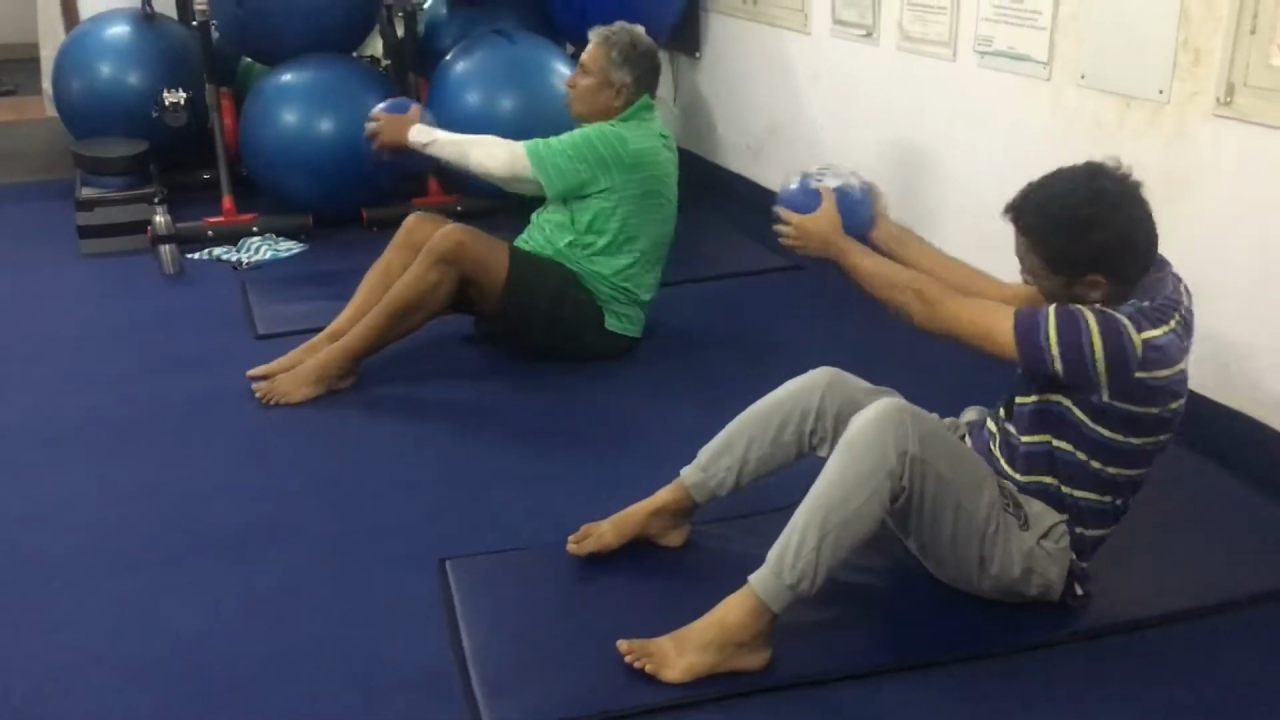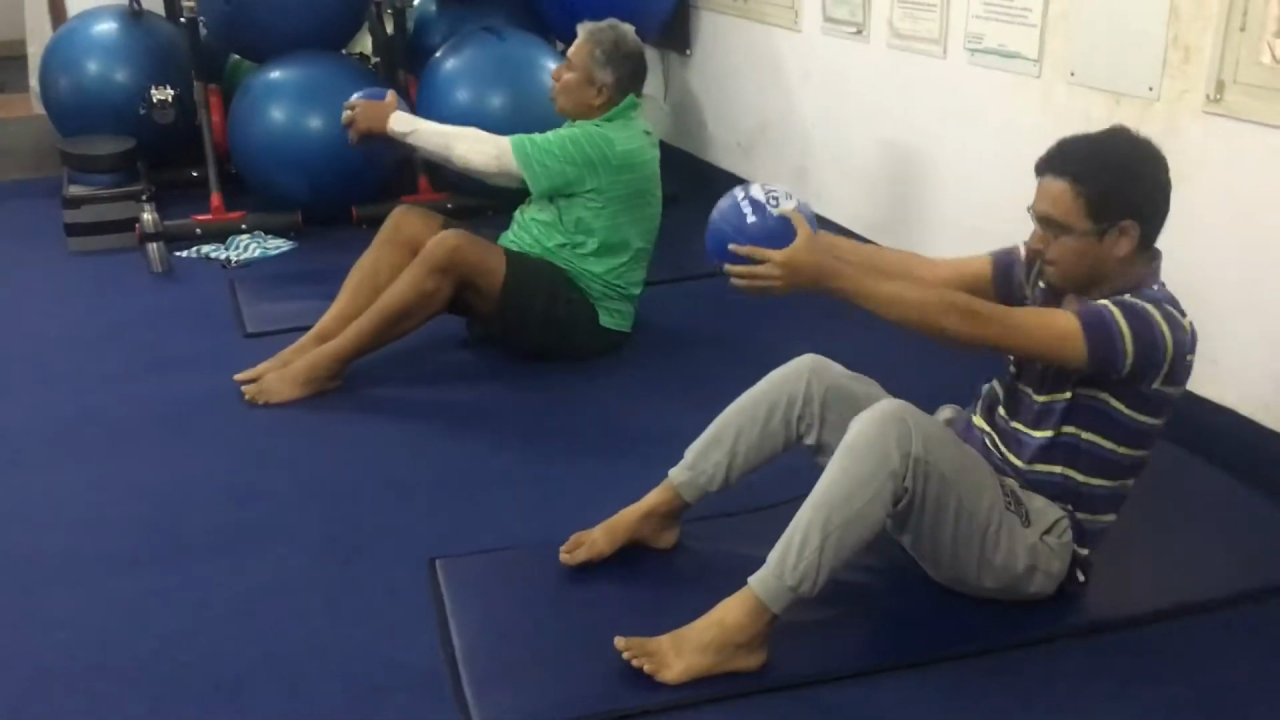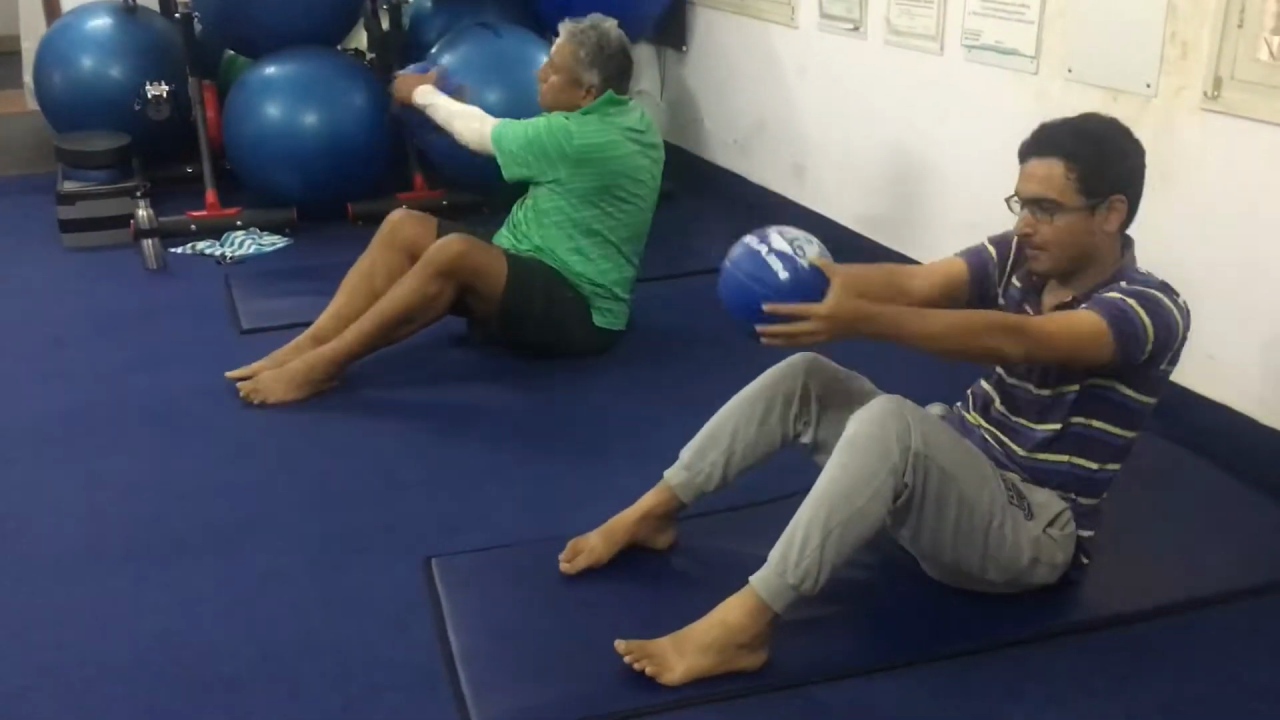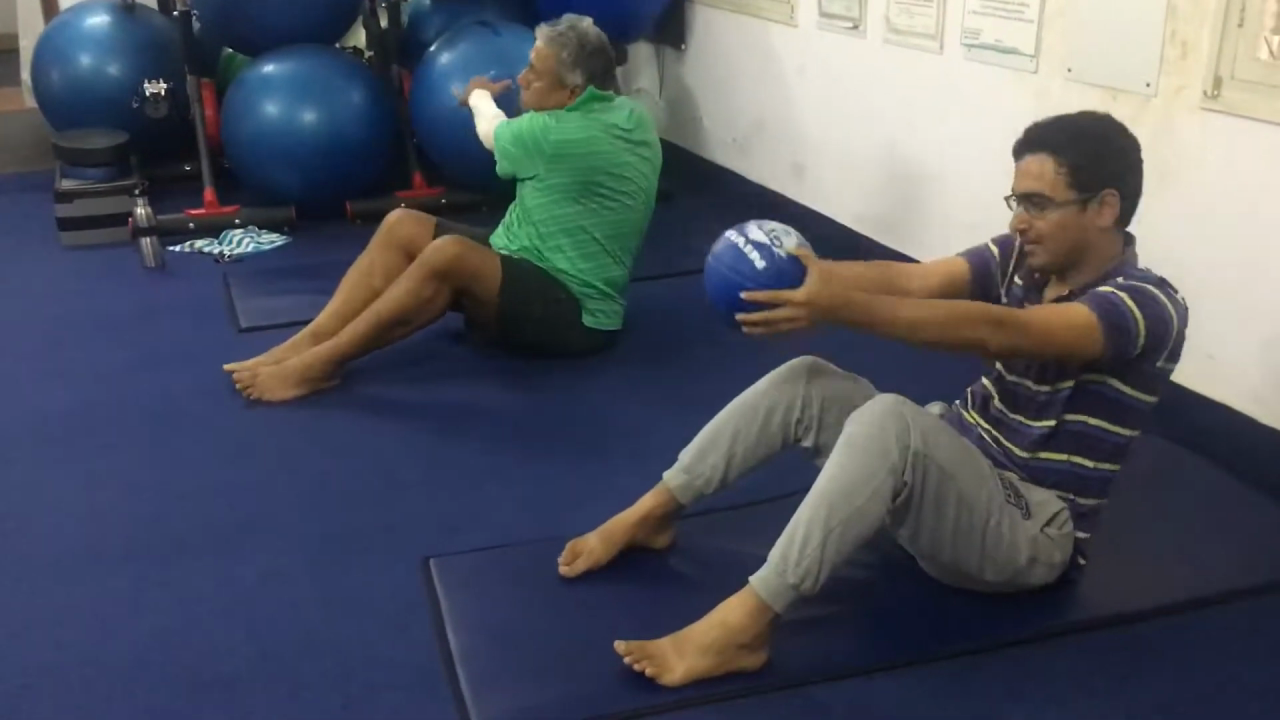
dt=0.2s
person 1, frame 1
left shoulder: (1115, 337)
right shoulder: (1138, 279)
left elbow: (933, 309)
right elbow: (993, 294)
left wrist: (836, 244)
right wrist: (884, 231)
left hip: (1029, 544)
left knee: (888, 420)
right knee: (825, 390)
left ankle: (744, 625)
right ankle: (665, 510)
person 1, frame 2
left shoulder: (1152, 326)
right shoulder: (1046, 265)
left elbow: (969, 321)
right elbow: (931, 274)
left wrist: (821, 274)
right wrist: (808, 247)
left hip: (1027, 539)
right hip: (959, 472)
left knee: (890, 426)
right knee: (809, 379)
left ankle: (742, 625)
right ankle: (654, 512)
person 1, frame 3
left shoulder: (1153, 313)
right shoulder: (1017, 257)
left elbow: (1009, 340)
right elbow: (914, 284)
left wrist: (858, 319)
left hip: (1027, 531)
right hip: (953, 468)
left knee: (888, 423)
right knee: (804, 375)
left ankle: (743, 625)
right ankle: (650, 514)
person 1, frame 4
left shoulder: (1150, 309)
right shoulder: (1025, 258)
left elbow: (991, 331)
right elbow: (913, 281)
left wrist: (841, 306)
right wrist: (814, 278)
left hip: (1025, 532)
right hip: (954, 467)
left knee: (888, 420)
right knee: (804, 379)
left ankle: (743, 626)
right ankle: (648, 515)
person 2, frame 1
left shoulder: (613, 145)
right shoulder: (625, 129)
left elbow: (506, 161)
right elbow: (530, 178)
left wrist: (415, 134)
right wrist: (425, 141)
left hip: (591, 316)
right hip: (555, 282)
left knee: (455, 242)
right knee: (421, 228)
left ankle: (335, 365)
right ankle: (326, 345)
person 2, frame 2
left shoulder: (602, 146)
right shoulder: (611, 124)
left elbow: (492, 156)
right elbow: (512, 167)
left wrist: (393, 122)
right wrist: (413, 139)
left hip: (580, 314)
right hip: (539, 277)
left knee: (452, 248)
right knee: (407, 224)
left ankle: (325, 365)
right ankle: (314, 345)
person 2, frame 3
left shoulder: (574, 138)
right shoulder: (632, 118)
left elbow: (482, 135)
left wrist: (421, 93)
left hip: (577, 312)
left knee: (454, 252)
right knee: (404, 227)
left ankle: (322, 367)
right ankle: (309, 345)
person 2, frame 4
left shoulder: (553, 134)
right shoulder: (632, 117)
left elbow: (494, 132)
left wrist: (479, 95)
left hip: (571, 313)
left knee: (448, 254)
right knee: (402, 227)
left ankle: (319, 365)
right ankle: (308, 342)
